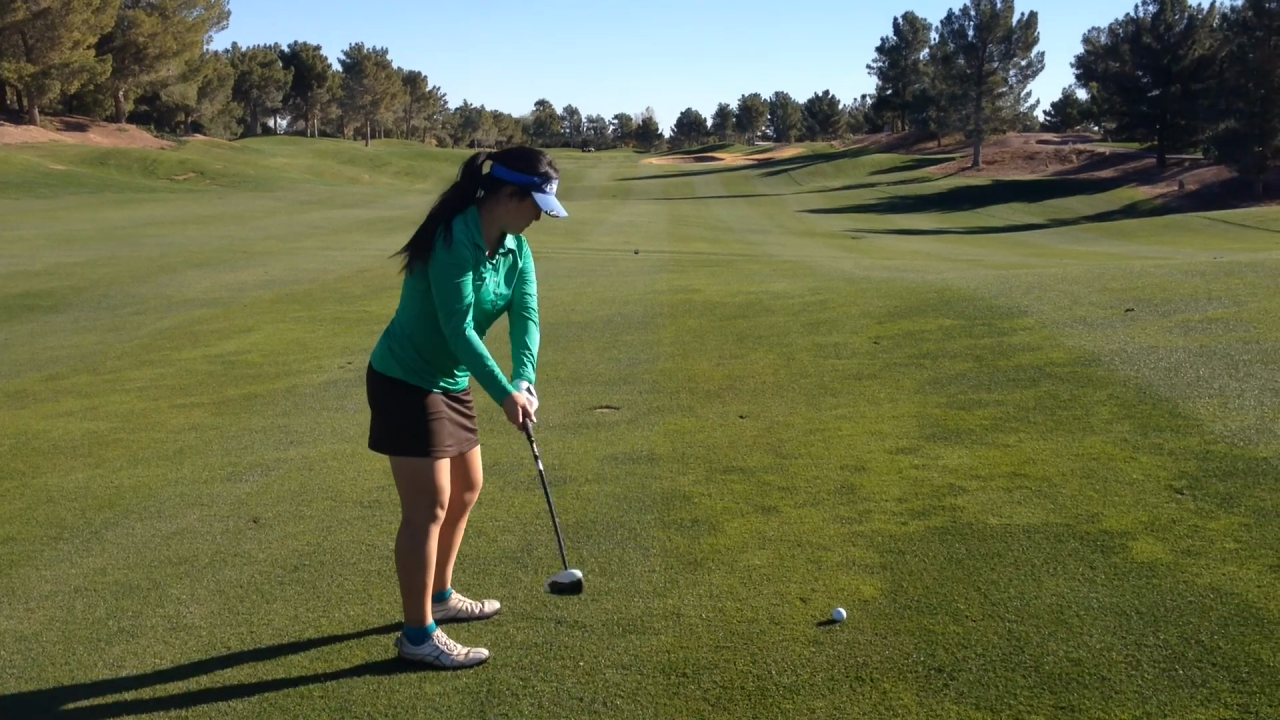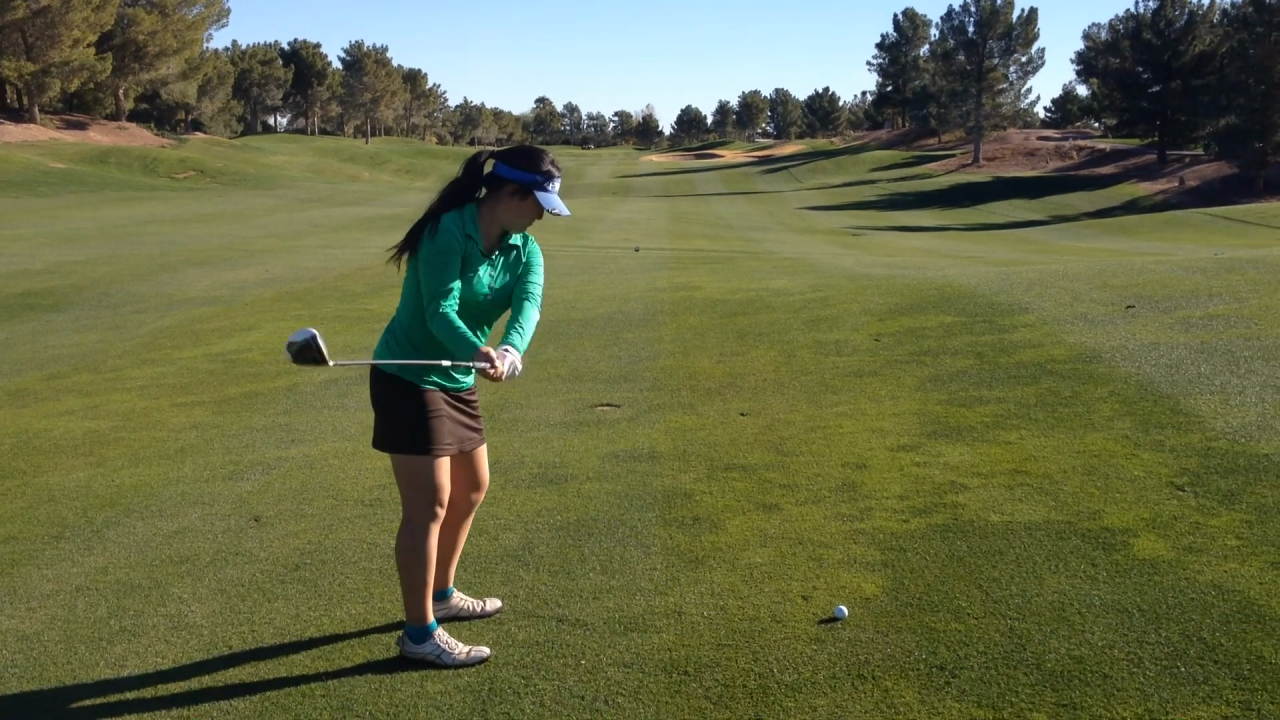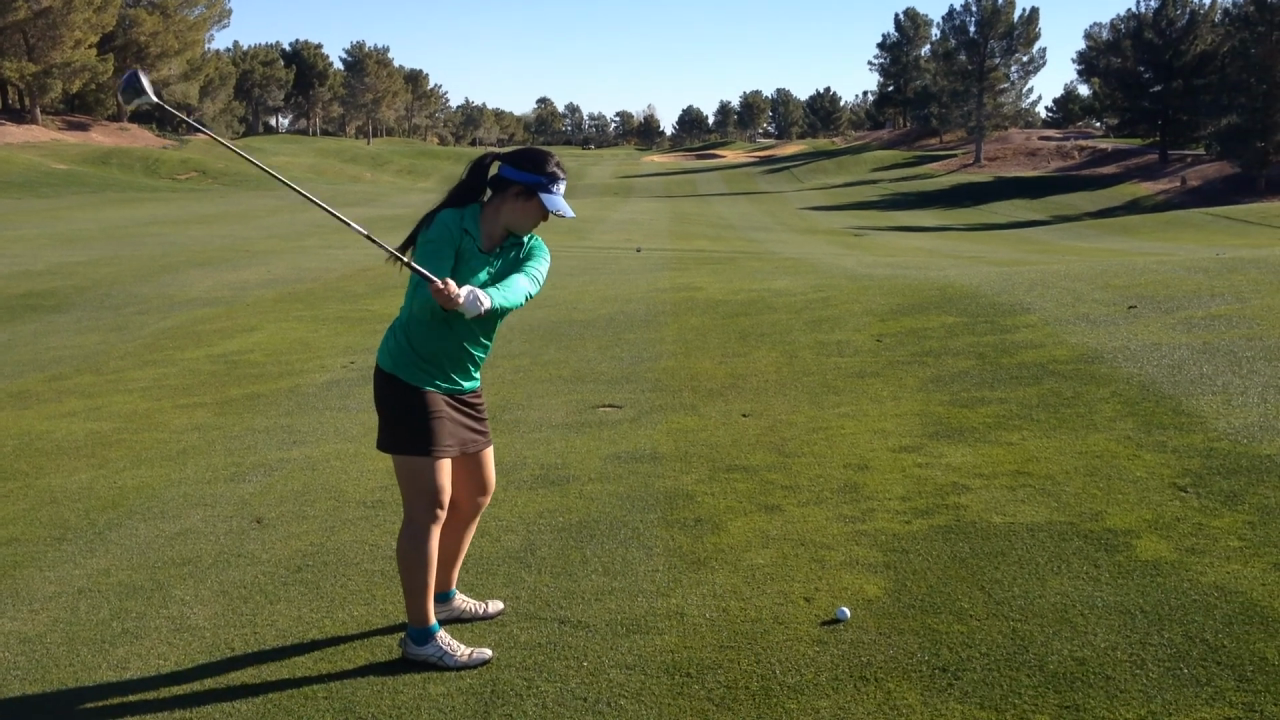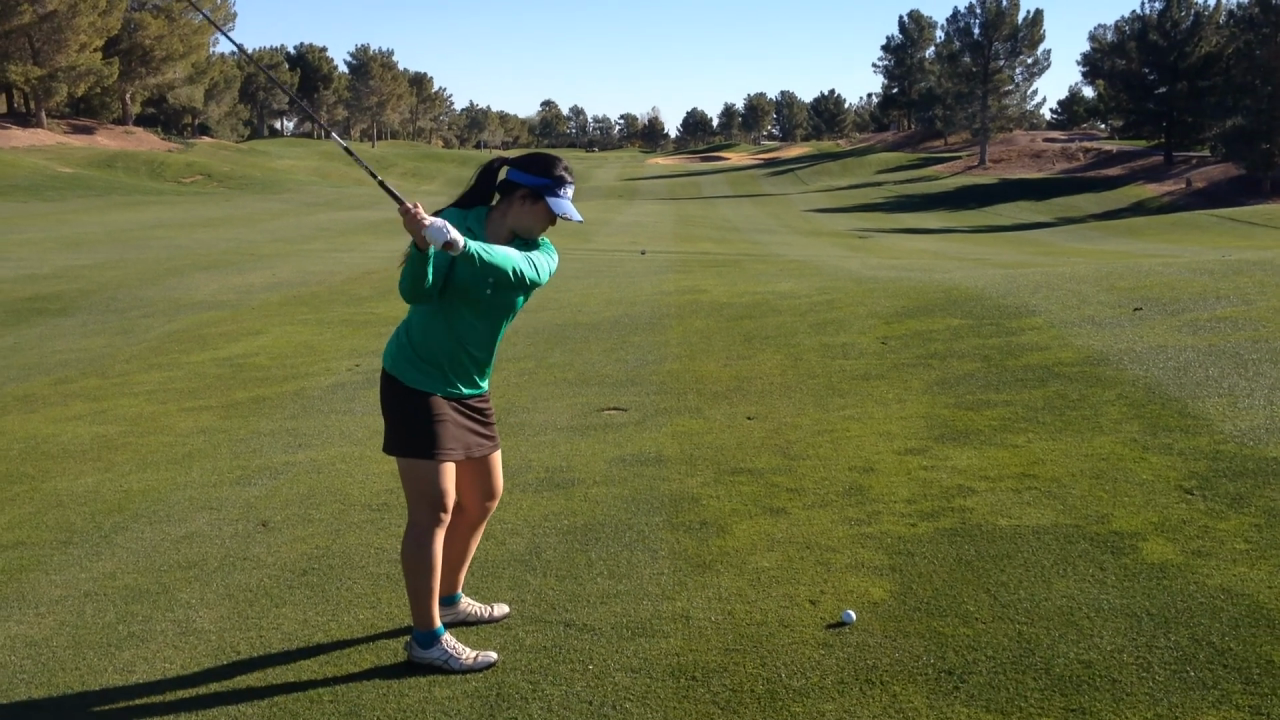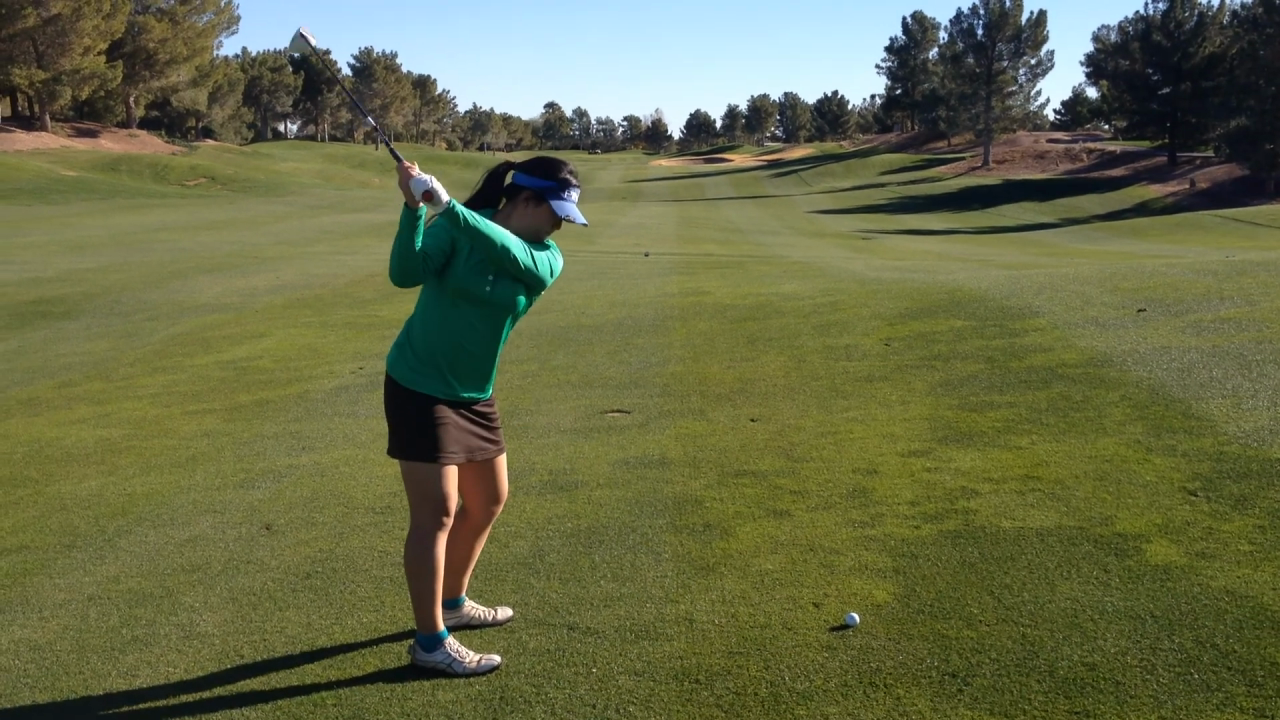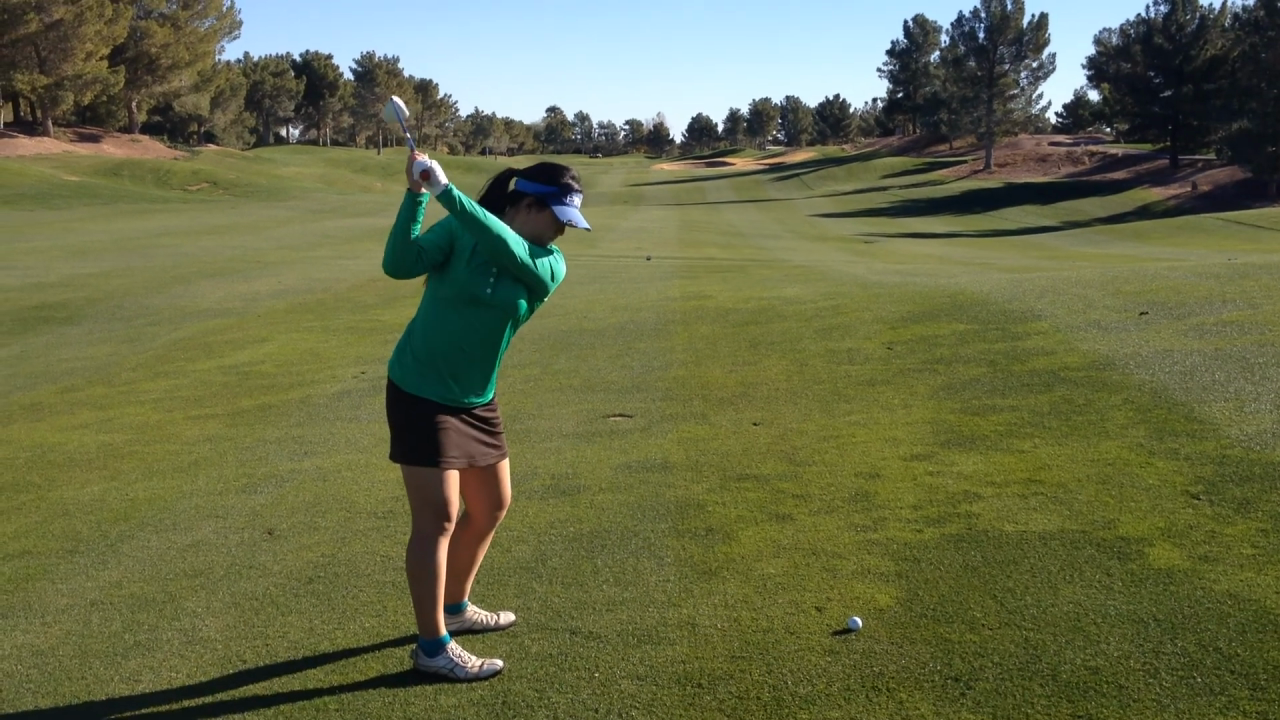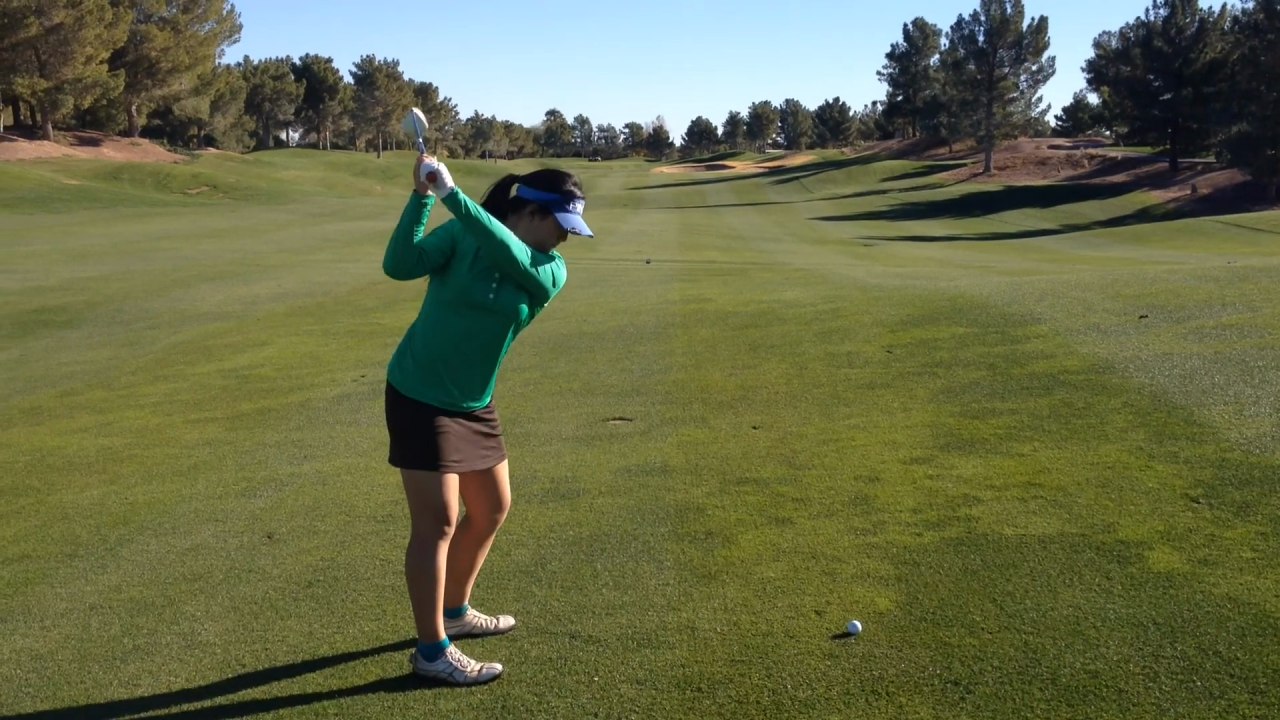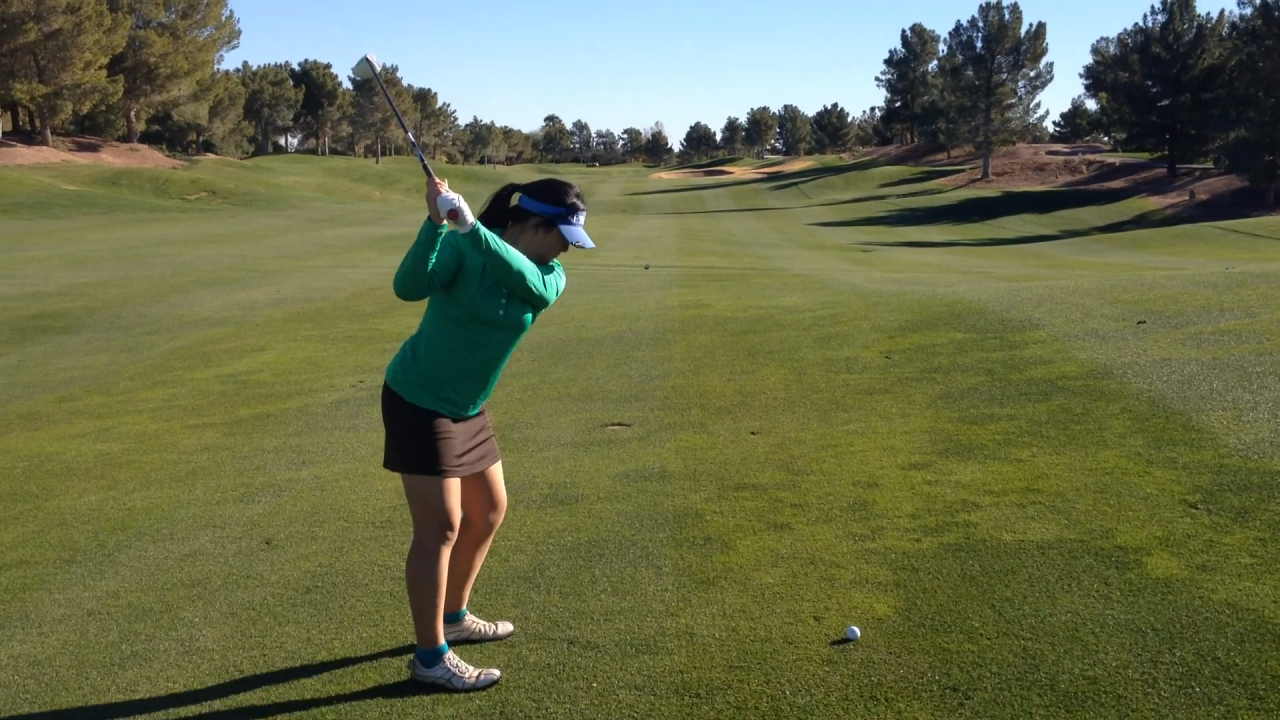
dt=0.1s
person 1, frame 1
left shoulder: (515, 248)
right shoulder: (453, 241)
left elbow: (525, 314)
right elbow: (458, 330)
left wrist: (524, 381)
right wrist: (503, 392)
left hip: (448, 383)
right hip: (406, 382)
left knee: (464, 491)
right knee: (428, 507)
left ankle: (439, 596)
right ankle: (418, 634)
person 1, frame 2
left shoulder: (526, 251)
right shoulder: (448, 230)
left elbow: (527, 304)
right elbow: (439, 314)
left wrist: (511, 350)
right wrist: (476, 353)
left hip: (456, 381)
right hip: (409, 379)
left knee: (470, 490)
right knee: (429, 504)
left ankle: (441, 595)
right ankle: (420, 633)
person 1, frame 3
left shoulder: (533, 251)
right shoulder: (448, 227)
left elbow: (518, 290)
right elbow: (425, 306)
left wrist: (477, 298)
right wrist: (444, 299)
left hip: (461, 384)
right hip: (412, 381)
left knee: (476, 493)
right knee: (430, 506)
left ankle: (442, 596)
right ankle: (422, 634)
person 1, frame 4
left shoulder: (542, 256)
right shoulder: (450, 222)
left elbow: (509, 265)
right elbow: (415, 293)
left wrist: (456, 243)
right wrist: (421, 243)
left hip: (470, 389)
right hip: (415, 383)
left knee: (483, 497)
right knee: (434, 509)
left ankle: (448, 600)
right ankle: (427, 638)
person 1, frame 5
left shoulder: (544, 259)
right shoulder: (462, 225)
left elbow: (504, 253)
right elbow: (403, 275)
left wrist: (444, 205)
right wrist: (418, 205)
left hip: (474, 394)
right hip: (419, 387)
left knee: (488, 501)
right knee: (437, 512)
left ankle: (451, 603)
right ankle: (430, 641)
person 1, frame 6
left shoulder: (549, 267)
right shoulder: (458, 231)
left elbow: (507, 249)
right elbow: (397, 265)
left wrist: (447, 192)
right wrist: (415, 195)
left hip: (477, 400)
right hip: (420, 392)
left knee: (491, 506)
right knee: (438, 519)
left ankle: (454, 607)
right ankle: (433, 646)
person 1, frame 7
left shoulder: (550, 272)
right shoulder: (461, 235)
left elbow: (510, 255)
right elbow: (398, 266)
left wrist: (453, 196)
right wrist: (420, 198)
left hip: (474, 403)
right hip: (419, 396)
left knee: (491, 509)
right knee: (438, 523)
left ankle: (454, 611)
right ankle: (432, 651)
person 1, frame 8
left shoulder: (550, 277)
right shoulder: (463, 245)
left elbow: (519, 278)
right elbow: (407, 286)
left wrist: (466, 222)
right wrist: (436, 222)
left hip: (467, 408)
right hip: (418, 403)
left knee: (489, 510)
right knee: (440, 526)
left ankle: (452, 617)
right ankle: (430, 656)
